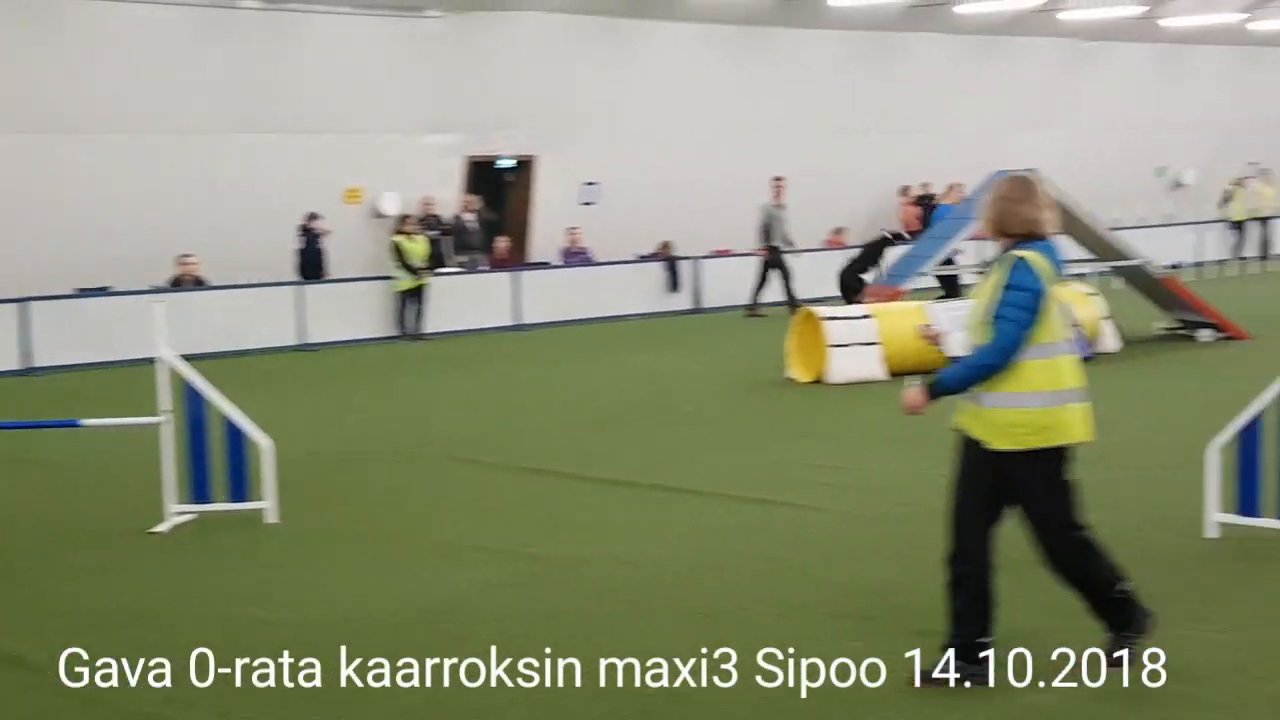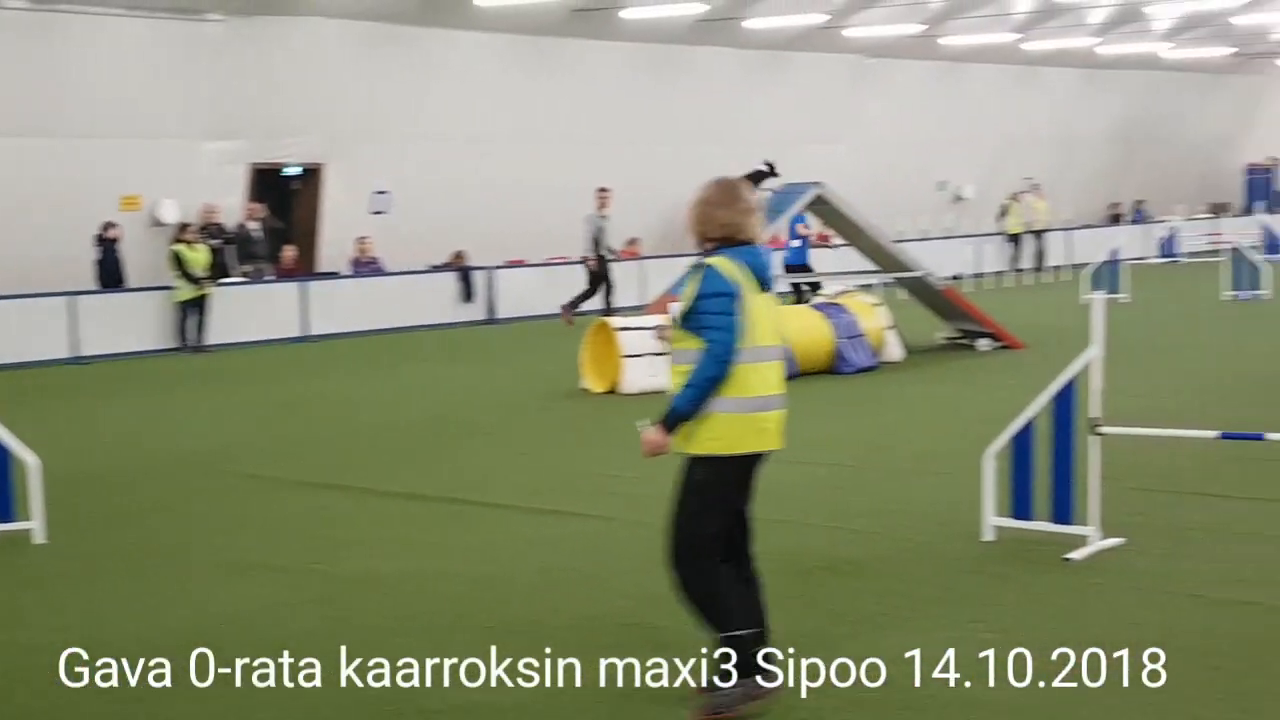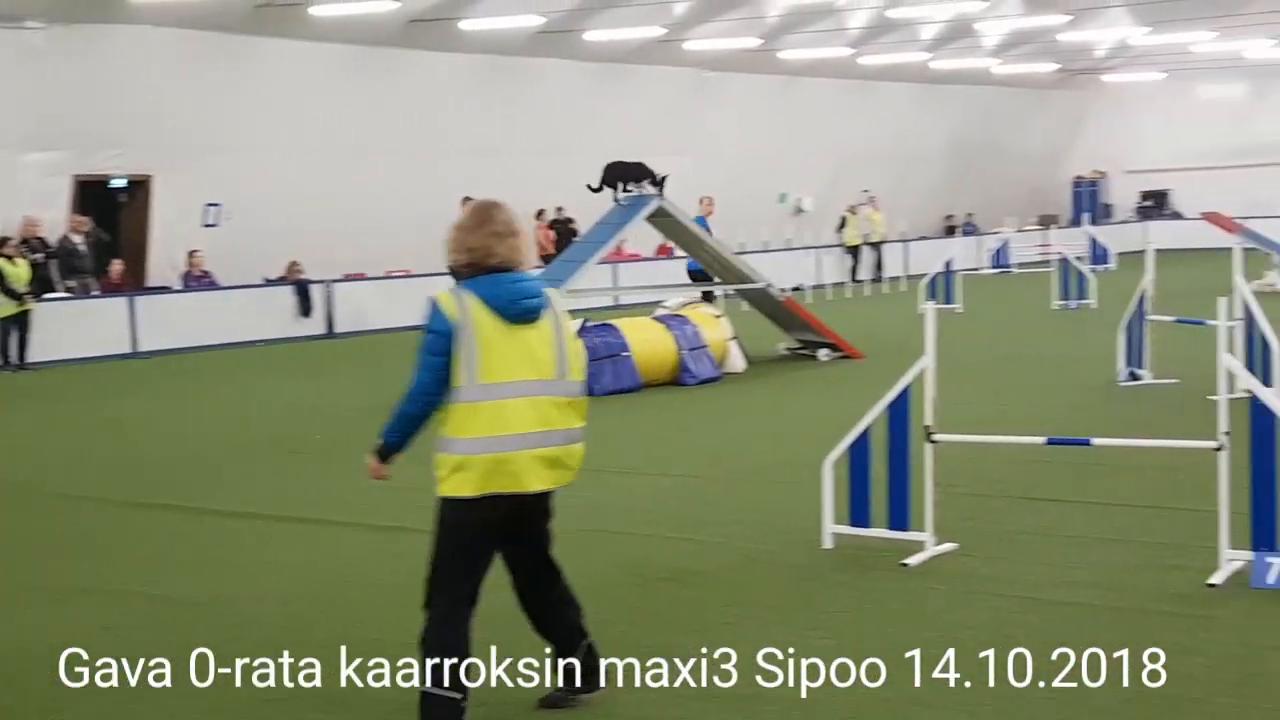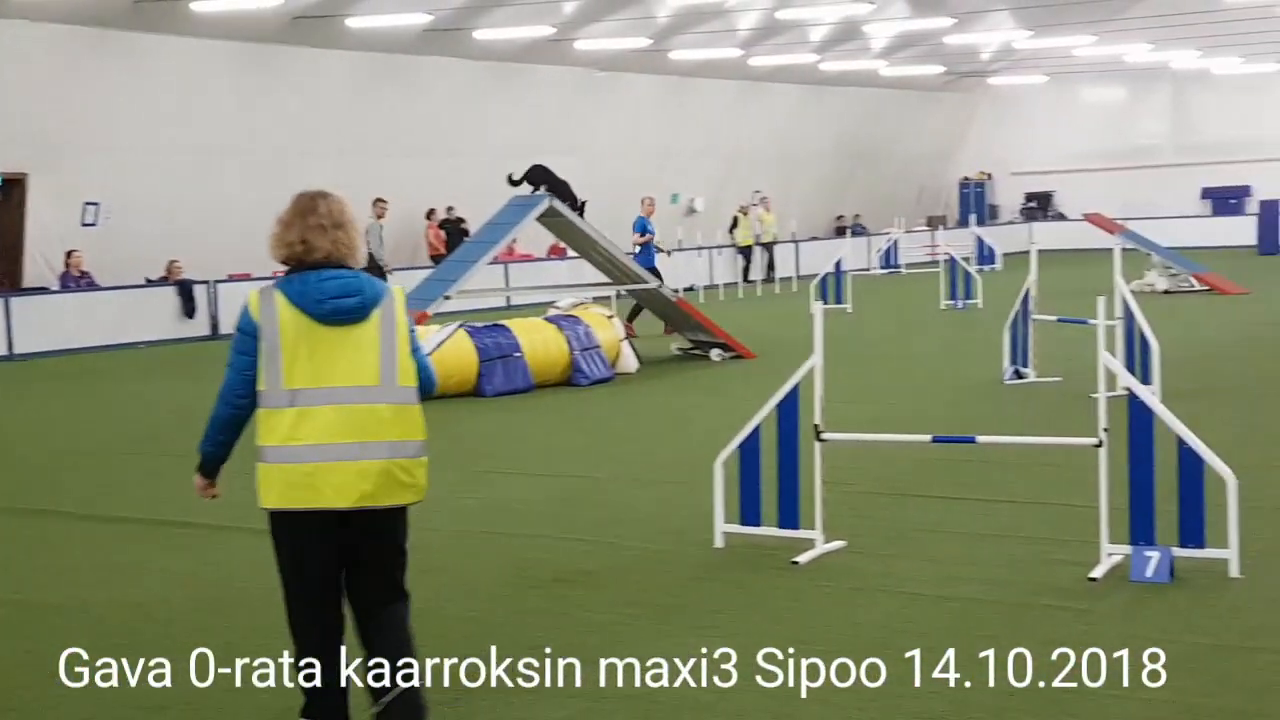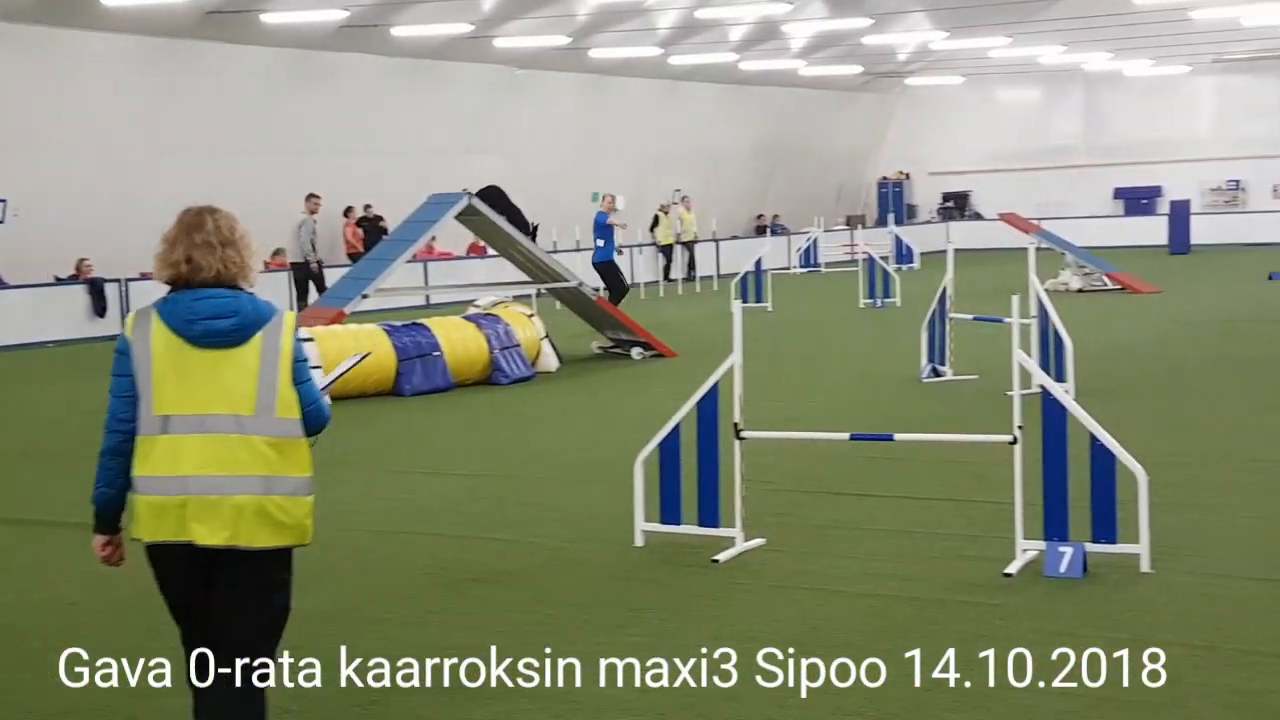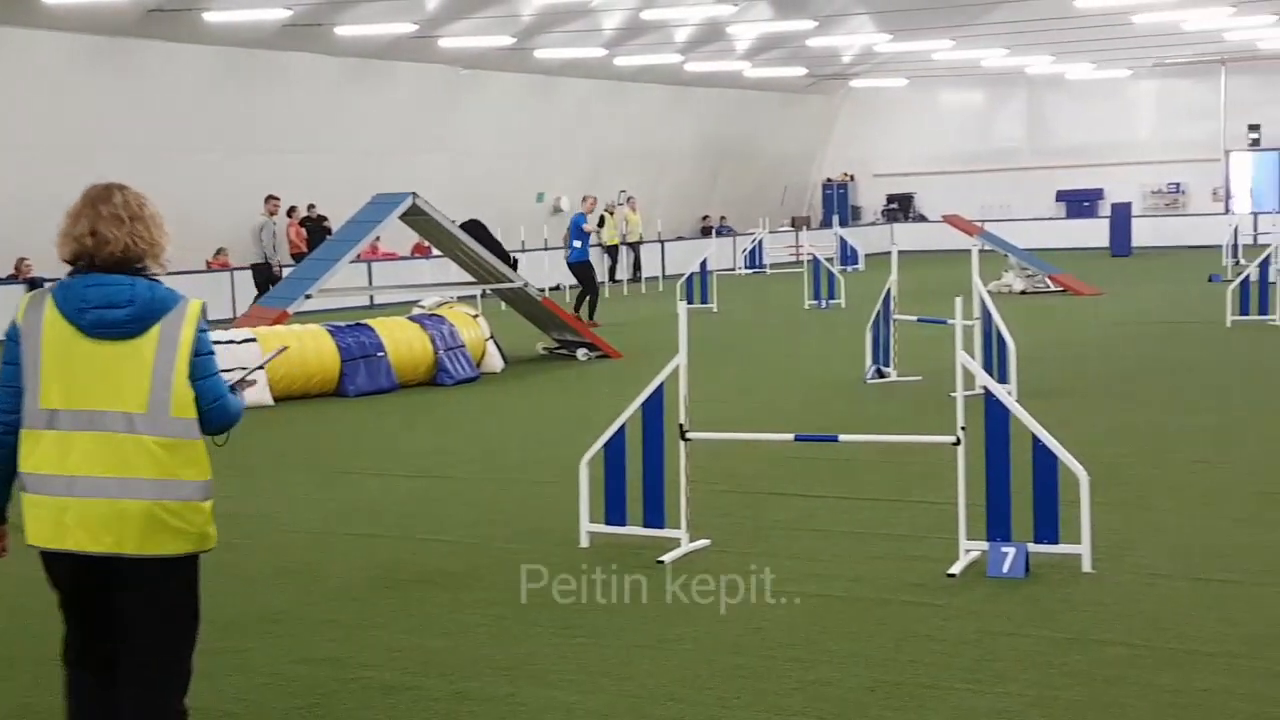
dt=0.3s
person 1, frame 1
left shoulder: (1022, 267)
right shoulder: (1020, 263)
left elbow: (1001, 350)
left wrist: (931, 389)
left hip: (1033, 428)
right hip: (993, 426)
left knee: (1058, 533)
right knee: (967, 535)
left ankle: (1126, 620)
right ankle: (968, 655)
person 1, frame 2
left shoulder: (715, 273)
right shoulder: (748, 270)
left elbow: (716, 361)
left wrist: (668, 423)
right wrist: (682, 342)
left hip: (725, 433)
right hip: (741, 430)
left knee: (695, 551)
right knee: (727, 547)
left ankle: (742, 666)
right ankle: (749, 664)
person 1, frame 3
left shoulder: (450, 307)
right shoulder: (550, 302)
left elbow: (424, 394)
right elbow: (575, 382)
left wrist: (383, 450)
left hip: (479, 471)
right hip: (541, 464)
left knee: (449, 596)
right knee: (536, 568)
right ankle: (580, 672)
person 1, frame 4
left shoulder: (265, 307)
right shoulder: (389, 300)
left elbow: (236, 399)
right elbow: (425, 386)
left wrist: (208, 463)
left hip: (300, 483)
right hip: (382, 479)
left knee: (315, 614)
right knee: (383, 599)
person 1, frame 5
left shoulder: (141, 330)
right shoulder: (277, 325)
left elbow: (119, 435)
right elbow: (314, 419)
left wrist: (105, 520)
right wrist: (288, 414)
left hip: (171, 519)
right hip: (260, 517)
left knee: (204, 649)
right knee: (245, 658)
person 1, frame 6
right shoulder: (180, 314)
right elbow: (218, 416)
right wrist: (235, 398)
left hip: (64, 523)
right hip: (159, 521)
left knee: (91, 660)
right knee: (155, 674)
